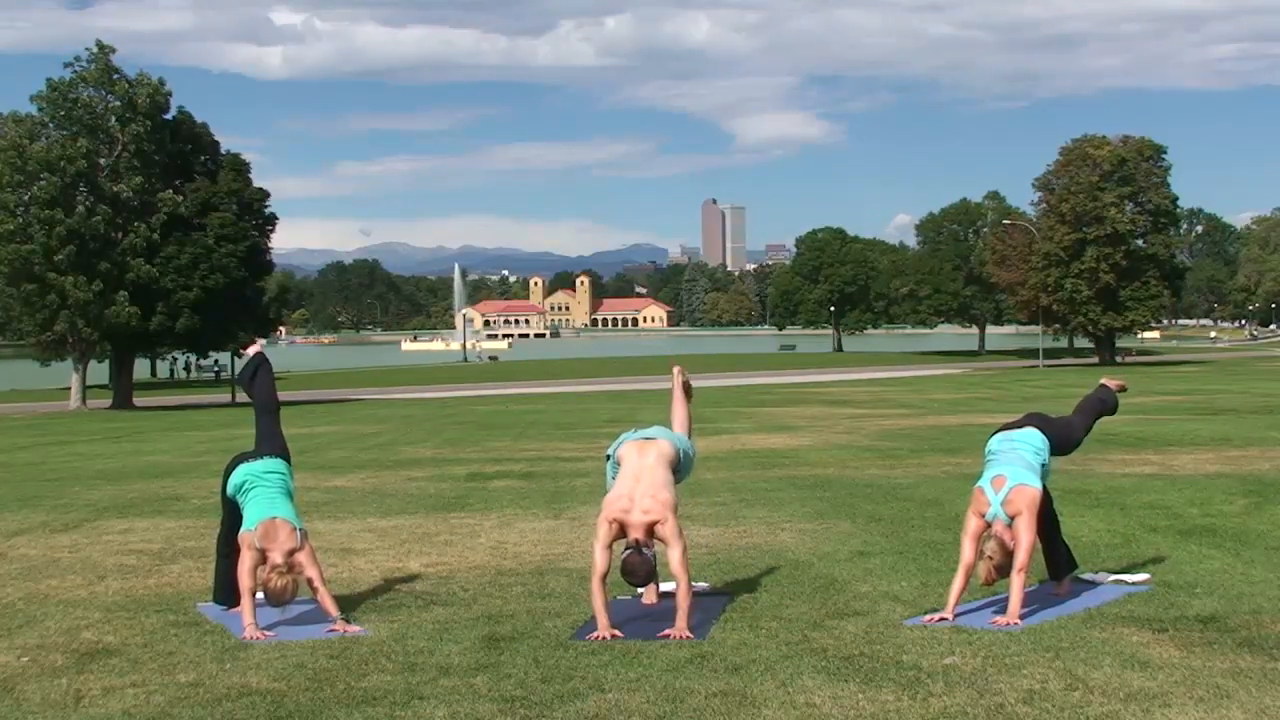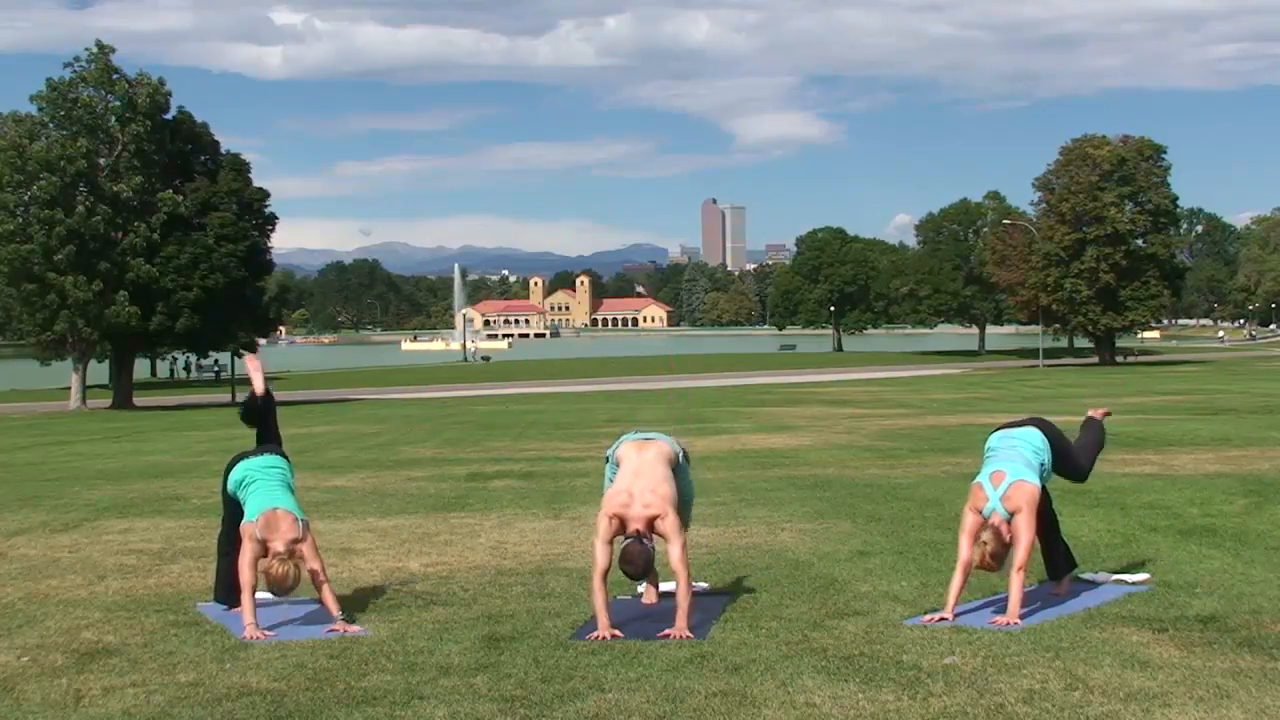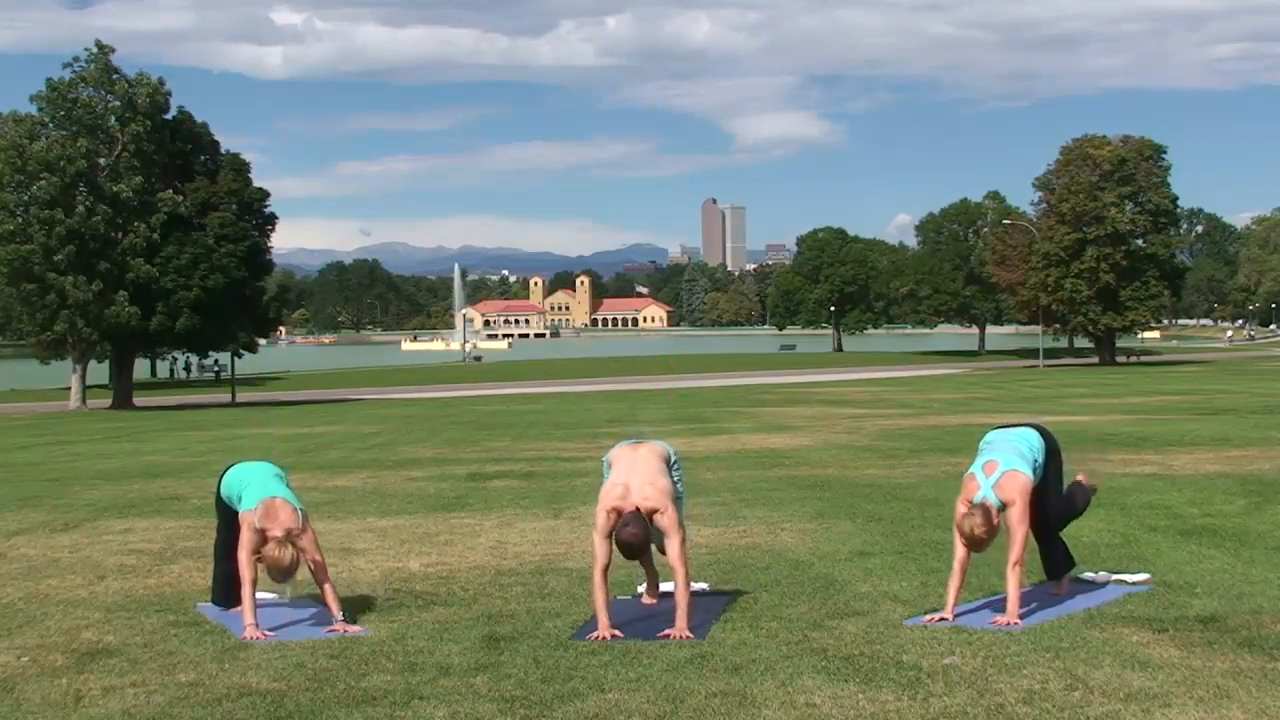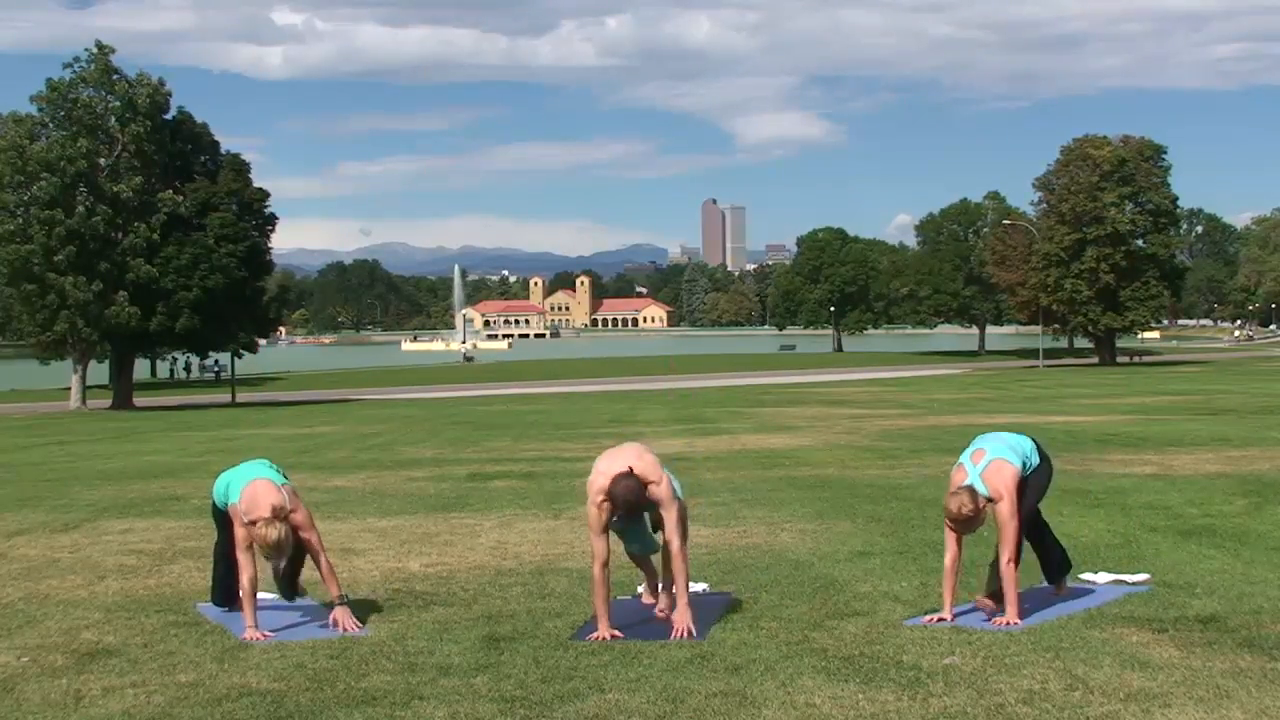
dt=0.5s
person 1, frame 1
left shoulder: (297, 543)
right shoulder: (252, 543)
left elbow: (318, 585)
right elbow: (250, 589)
left wrist: (339, 618)
right wrist: (250, 626)
left hip: (274, 466)
right hip: (242, 474)
left knee: (268, 417)
right knee: (230, 541)
left ankle: (256, 357)
right ankle: (226, 600)
person 1, frame 2
left shoulder: (301, 535)
right shoulder: (253, 535)
left elbow: (320, 579)
right elbow: (247, 586)
left wrist: (339, 618)
right wrist: (250, 625)
left hip: (275, 464)
right hip: (241, 472)
left knee: (270, 443)
right knee: (232, 540)
left ankle: (259, 392)
right ankle: (228, 600)
person 1, frame 3
left shoulder: (300, 527)
right shoulder: (251, 523)
left elbow: (322, 576)
right elbow: (247, 580)
left wrist: (340, 618)
right wrist: (250, 626)
right hip: (233, 479)
right knee: (229, 547)
right ankle: (226, 600)
person 1, frame 4
left shoulder: (293, 508)
right shoulder: (241, 513)
left elbow: (320, 555)
right elbow: (246, 572)
left knee: (299, 547)
right knee: (229, 551)
left ankle: (289, 587)
right ankle: (226, 599)
person 2, frame 1
left shoulder: (664, 519)
right shoulder: (610, 520)
left elbow: (682, 578)
right elbow: (598, 577)
left wrist: (682, 625)
right wrist: (603, 625)
left hip: (667, 446)
right hip: (624, 448)
left knee: (684, 439)
left ankle: (678, 381)
right ankle: (651, 583)
person 2, frame 2
left shoulder: (664, 516)
right shoulder: (609, 516)
left elbow: (682, 575)
right elbow: (598, 576)
left wrist: (681, 625)
right wrist: (603, 625)
left hip: (666, 448)
right hip: (623, 449)
right ankle: (651, 578)
person 2, frame 3
left shoulder: (662, 507)
right shoulder: (607, 509)
left elbow: (679, 568)
right elbow: (599, 570)
left wrist: (681, 624)
right wrist: (603, 625)
left hip: (663, 455)
left knee: (666, 543)
right knee: (633, 542)
right ankle: (651, 578)
person 2, frame 4
left shoulder: (657, 482)
right shoulder: (598, 499)
left elbow: (676, 545)
right elbow: (599, 565)
left wrist: (683, 605)
left knee: (675, 515)
right knee: (635, 545)
left ankle: (667, 590)
right ankle: (650, 577)
person 3, frame 1
left shoulder: (1022, 506)
right shoulder: (978, 510)
left elbow: (1019, 568)
right elbow: (965, 565)
left wrist: (1012, 615)
right wrist: (948, 610)
left hip: (1038, 436)
right hip: (1002, 440)
left knee: (1080, 422)
right knee: (1044, 518)
left ankle: (1107, 390)
right ankle: (1062, 574)
person 3, frame 2
left shoulder: (1021, 502)
right shoulder: (975, 506)
left elbow: (1019, 567)
right elbow: (962, 562)
left wrist: (1012, 613)
right wrist: (948, 609)
left hip: (1040, 437)
left knee: (1079, 470)
right knee: (1043, 517)
left ankle: (1094, 421)
right ankle: (1062, 574)
person 3, frame 3
left shoulder: (1013, 494)
right shoulder: (966, 499)
left elbow: (1014, 561)
right elbow: (959, 559)
left wrist: (1012, 613)
right wrist: (948, 609)
left hip: (1038, 443)
left knee: (1051, 522)
right knee: (1040, 524)
left ankle: (1080, 489)
right ankle: (1061, 573)
person 3, frame 4
left shoulder: (1001, 489)
right shoulder: (956, 494)
left elbow: (1007, 557)
right elbow: (951, 556)
left wrist: (1011, 612)
right wrist: (946, 609)
left hip: (1032, 459)
left knee: (1017, 523)
right knee: (1030, 524)
left ankle: (995, 597)
right ankle: (1059, 573)
